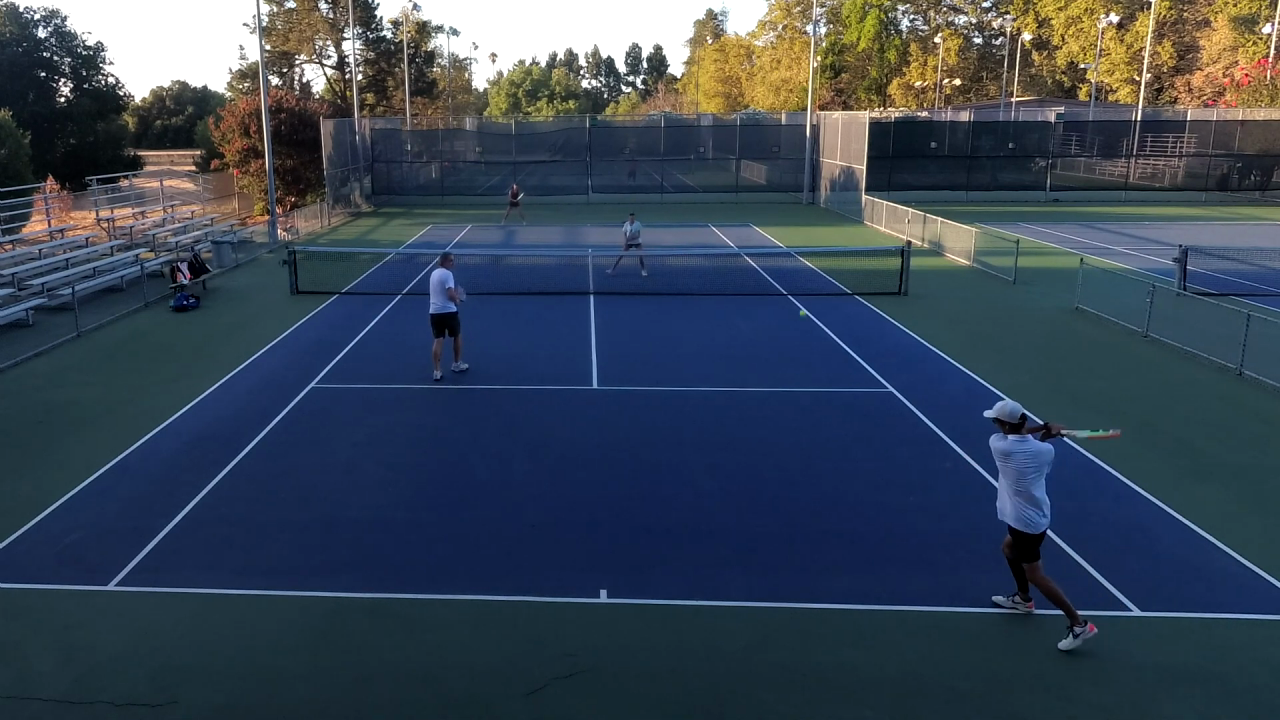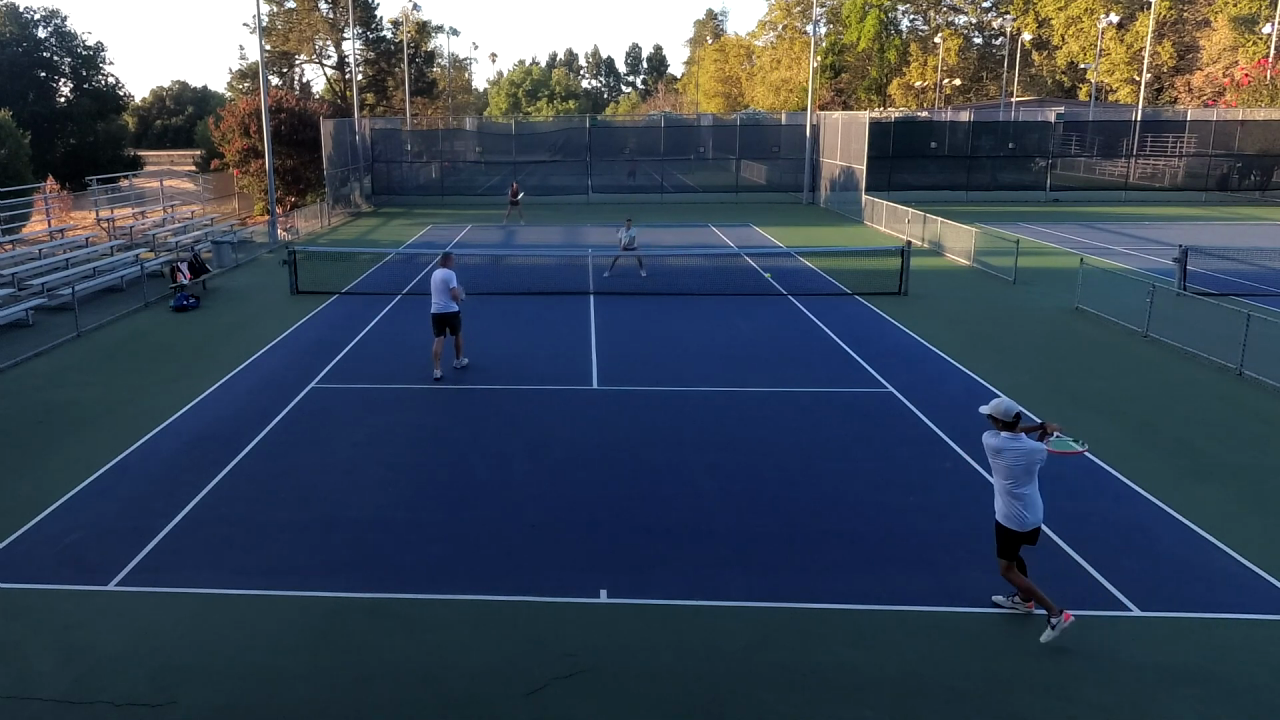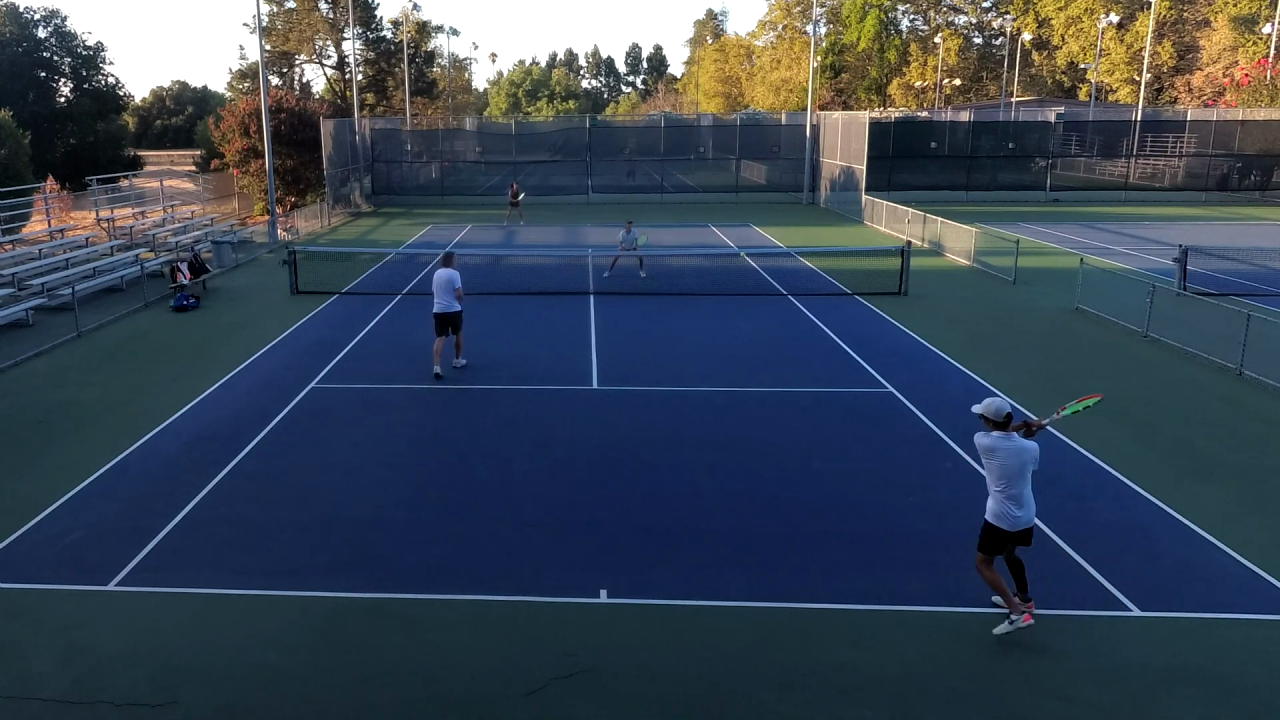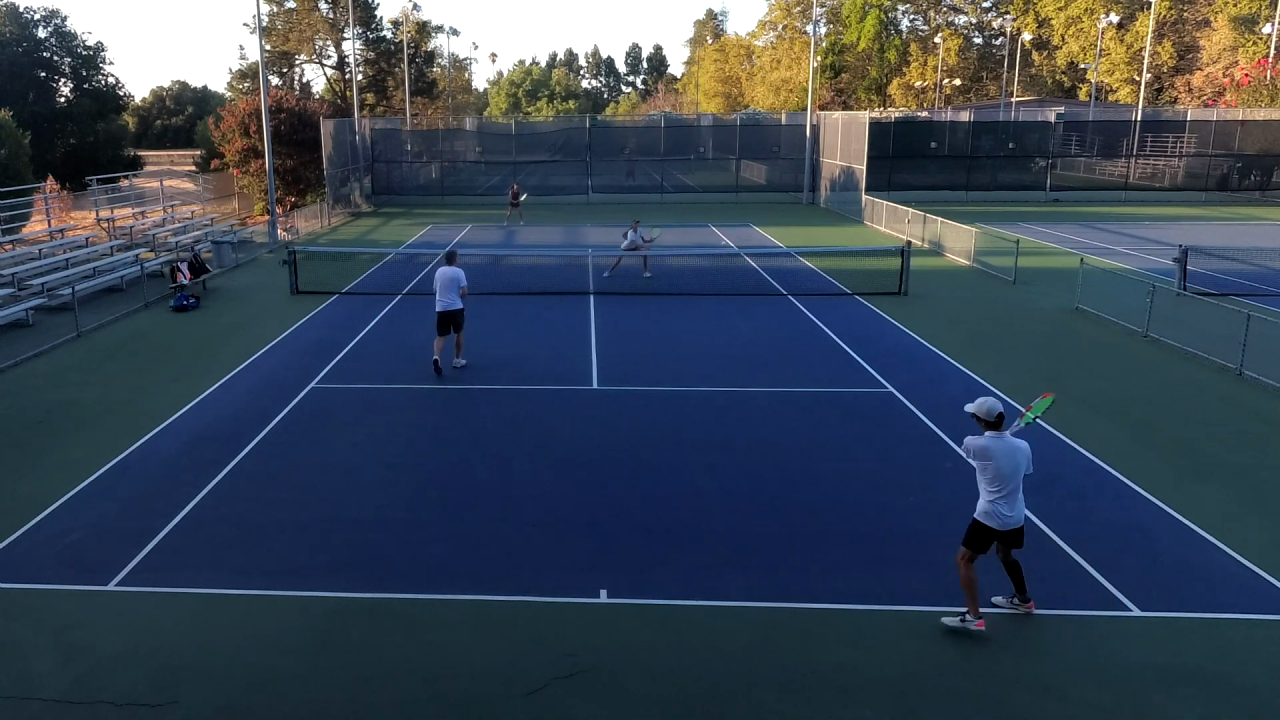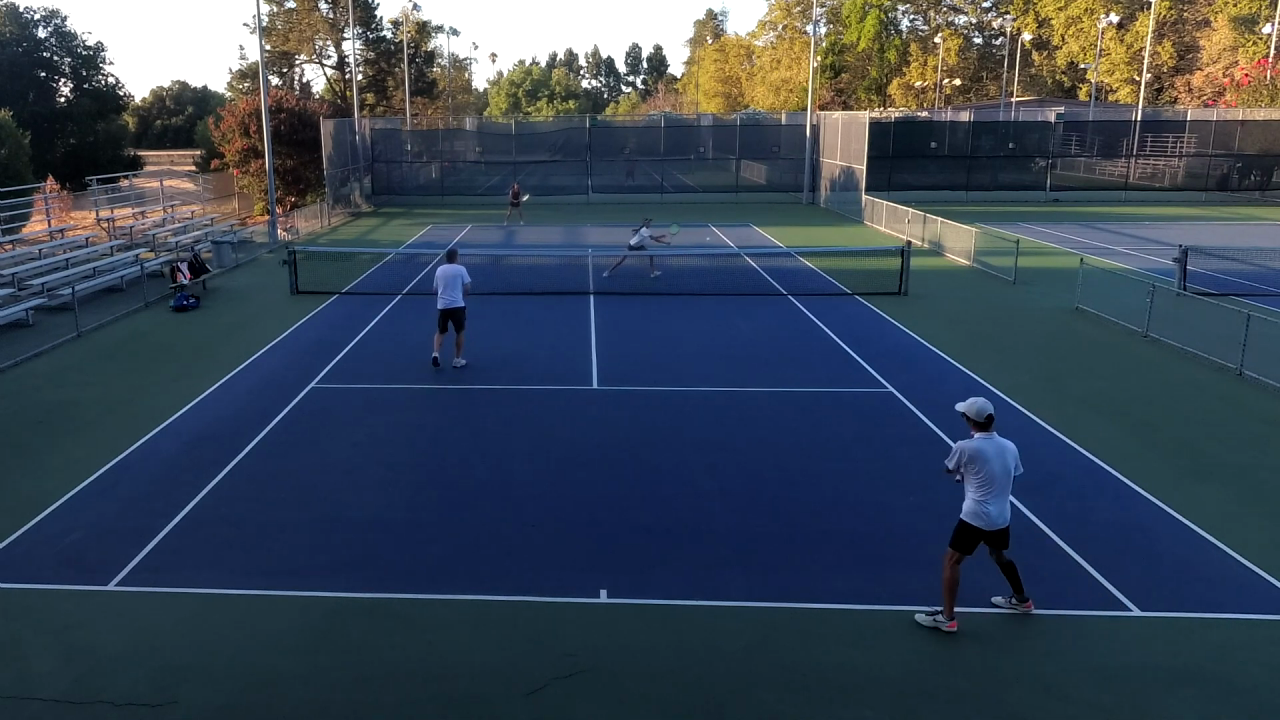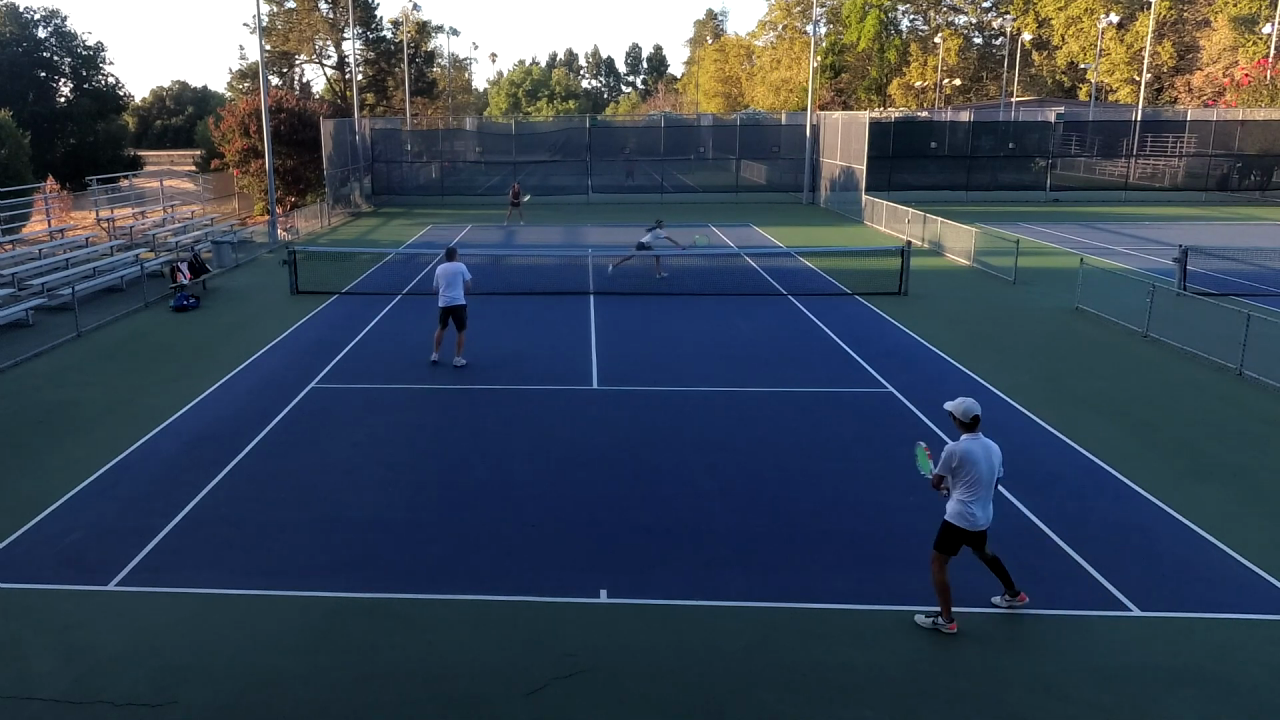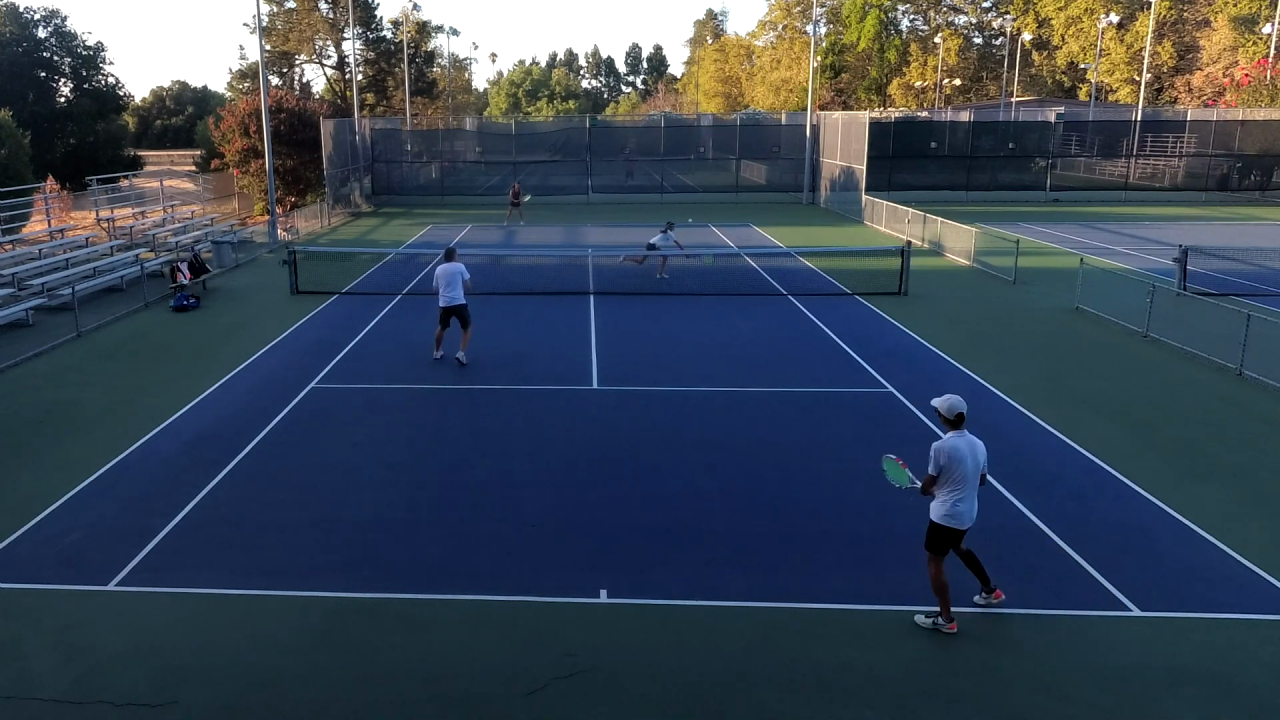
dt=0.1s
person 1, frame 1
left shoulder: (1000, 445)
right shoulder: (1046, 450)
left elbow: (1012, 435)
left wrist: (1042, 428)
left hip: (1022, 520)
right hip: (1038, 516)
left knee: (1035, 575)
right knee: (1009, 548)
left ankle: (1079, 624)
right ankle: (1023, 598)
person 1, frame 2
left shoulder: (991, 441)
right shoulder: (1038, 449)
left wrist: (1040, 427)
left hip: (1010, 518)
right hip: (1033, 516)
left knee: (1009, 571)
right knee: (1012, 554)
left ankle: (1056, 614)
right ankle: (1023, 599)
person 1, frame 3
left shoulder: (983, 442)
right shoulder: (1031, 448)
left wrist: (1023, 427)
left hip: (1000, 517)
right hip: (1026, 516)
left knee: (983, 564)
right knee: (1009, 553)
left ankle: (1017, 613)
right ankle: (1024, 599)
person 1, frame 4
left shoulder: (975, 444)
right shoulder: (1023, 447)
left wrist: (988, 434)
left hip: (989, 516)
right hip: (1015, 516)
left knee: (964, 560)
right knee: (1005, 554)
left ankle: (973, 616)
right ankle: (1023, 600)
person 1, frame 5
left shoulder: (965, 448)
right shoulder: (1010, 448)
left elbow: (949, 470)
left hip: (975, 516)
right hip: (1001, 517)
left knee: (951, 562)
right knee: (999, 556)
left ankle: (947, 616)
right ankle: (1021, 599)
person 1, frame 6
left shoulder: (953, 449)
right shoulder: (994, 448)
left elbow: (936, 483)
right elbow: (994, 482)
left wrist: (947, 483)
left hip: (958, 517)
right hip: (982, 517)
left knee: (938, 562)
right knee: (983, 553)
left ankle: (946, 618)
right ankle: (1014, 594)
person 1, frame 7
left shoulder: (940, 447)
right shoulder: (978, 445)
left elbow: (926, 486)
right elbow: (981, 480)
left wrist: (929, 490)
left hip: (945, 515)
right hip: (967, 514)
left knee: (934, 563)
right knee: (959, 549)
left ankle: (945, 618)
right ankle: (991, 591)
